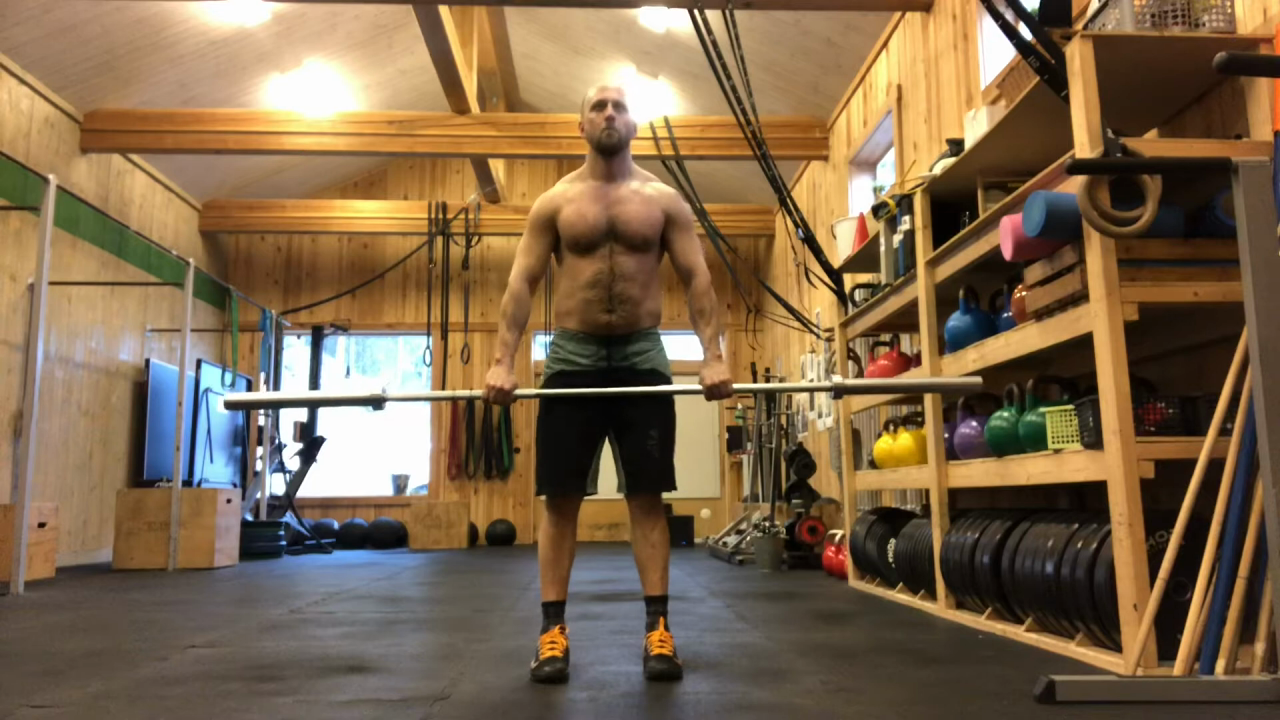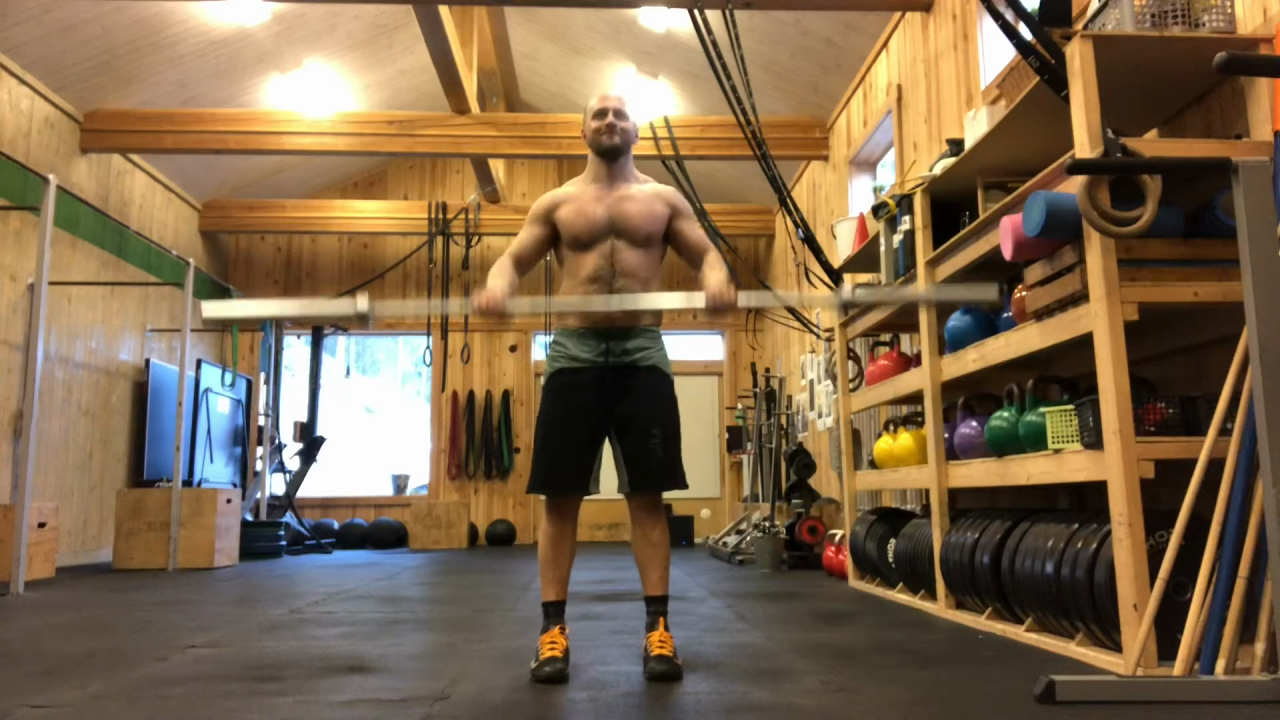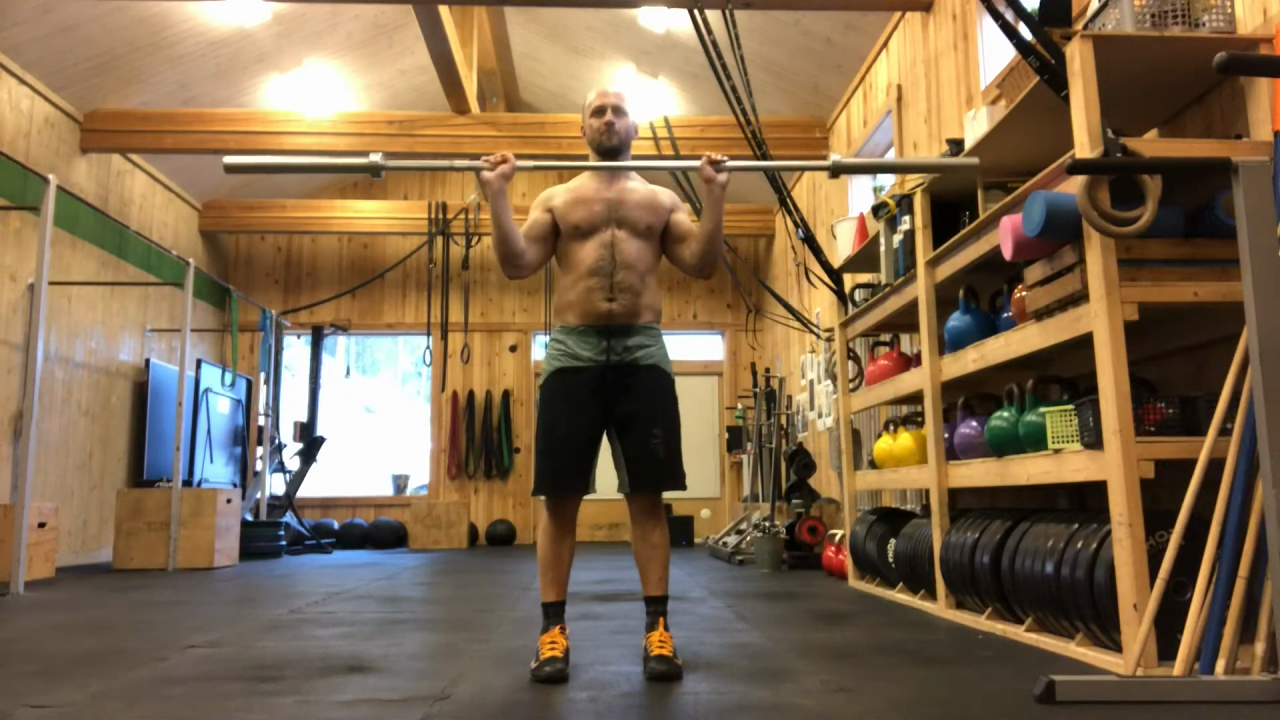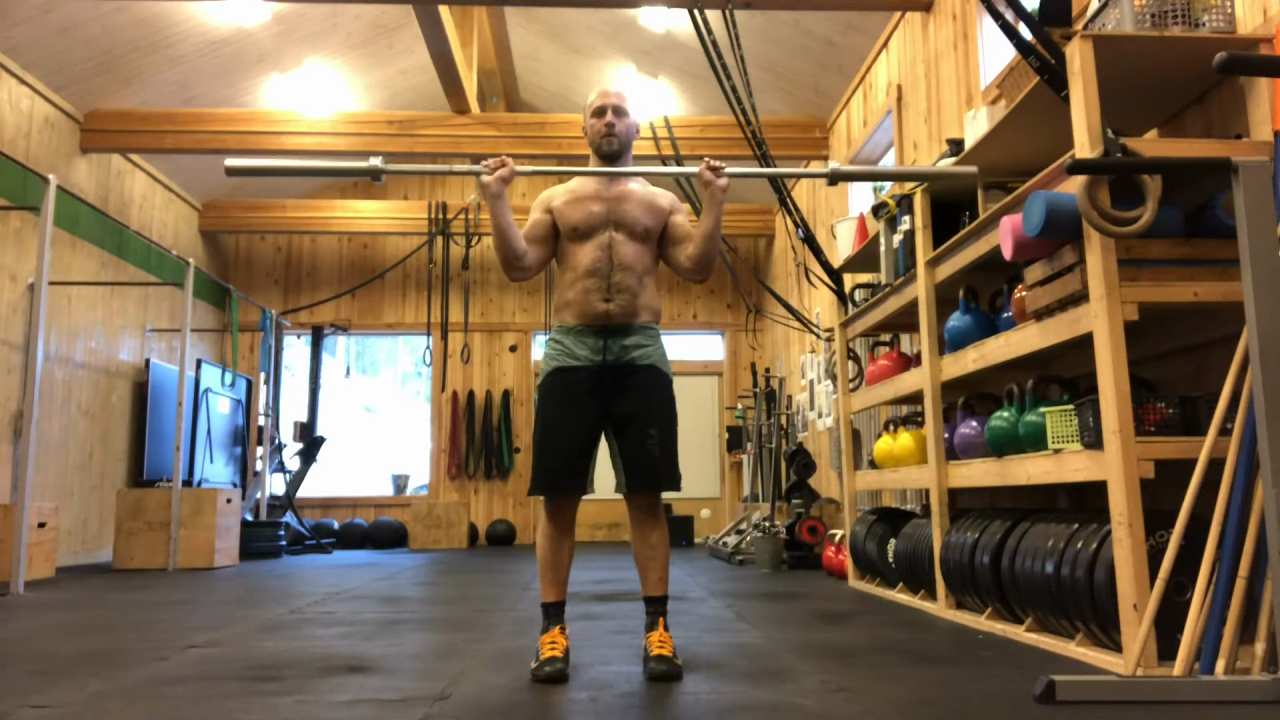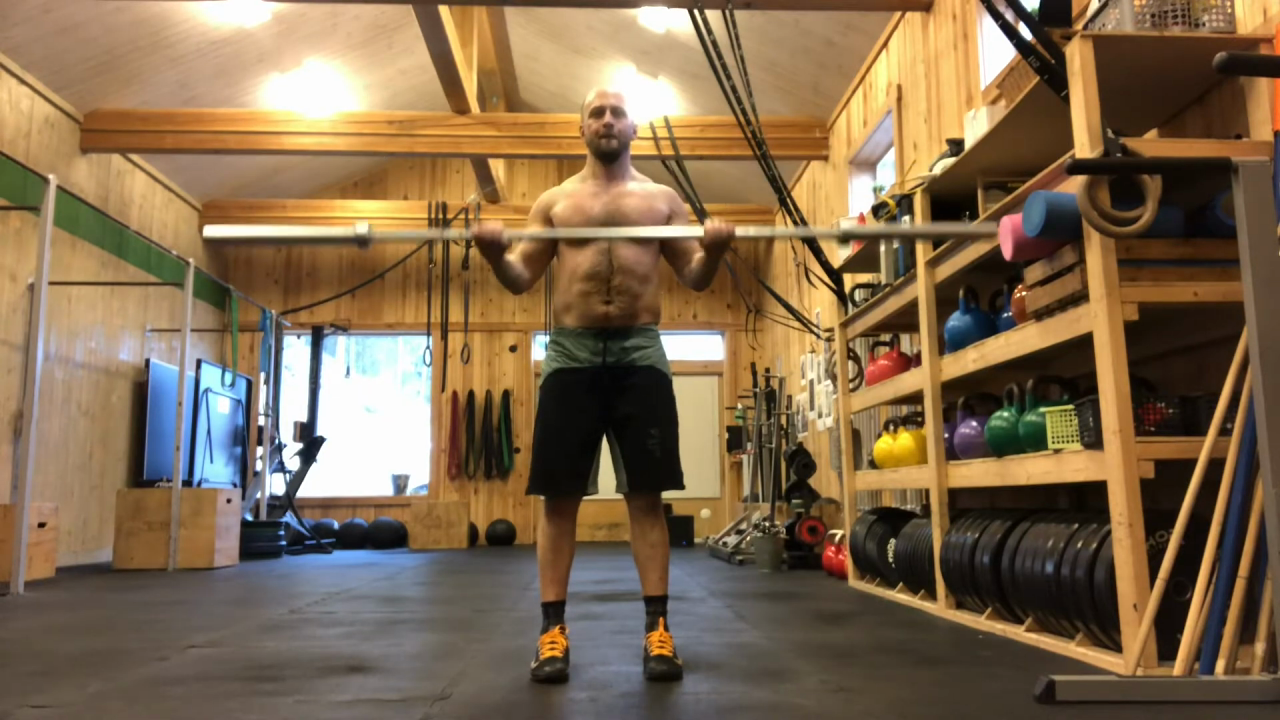
dt=0.4s
person 1, frame 1
left shoulder: (664, 199)
right shoulder: (554, 201)
left elbow: (697, 278)
right elbow: (522, 282)
left wrist: (713, 355)
right wrist: (502, 360)
left hip: (641, 357)
right hip: (572, 357)
left knee: (647, 496)
right knee: (560, 498)
left ankle: (657, 628)
right ankle: (553, 630)
person 1, frame 2
left shoulder: (664, 199)
right shoulder: (556, 202)
left elbow: (706, 254)
right elbow: (512, 261)
left wrist: (717, 282)
right wrist: (495, 290)
left hip: (643, 357)
right hip: (573, 355)
left knee: (648, 494)
right knee: (560, 496)
left ankle: (657, 628)
right ankle: (553, 629)
person 1, frame 3
left shoulder: (663, 198)
right shoulder: (556, 198)
left elbow: (702, 266)
right elbow: (517, 264)
left wrist: (713, 195)
right wrist: (498, 196)
left hip: (643, 352)
right hip: (573, 352)
left knee: (648, 495)
right knee: (560, 496)
left ankle: (657, 628)
right ankle: (553, 629)
person 1, frame 4
left shoulder: (663, 199)
right shoulder: (555, 198)
left elbow: (697, 267)
right elbow: (518, 266)
left wrist: (713, 198)
right wrist: (496, 197)
left hip: (640, 353)
right hip: (571, 353)
left knee: (646, 495)
right knee: (558, 496)
left ankle: (657, 628)
right ankle: (553, 630)
person 1, frame 5
left shoulder: (663, 198)
right shoulder: (554, 200)
left elbow: (696, 277)
right elbow: (520, 278)
left wrist: (714, 249)
right wrist: (494, 253)
left hip: (640, 354)
right hip: (571, 355)
left knee: (647, 494)
right knee: (559, 495)
left ankle: (657, 628)
right ankle: (553, 629)
